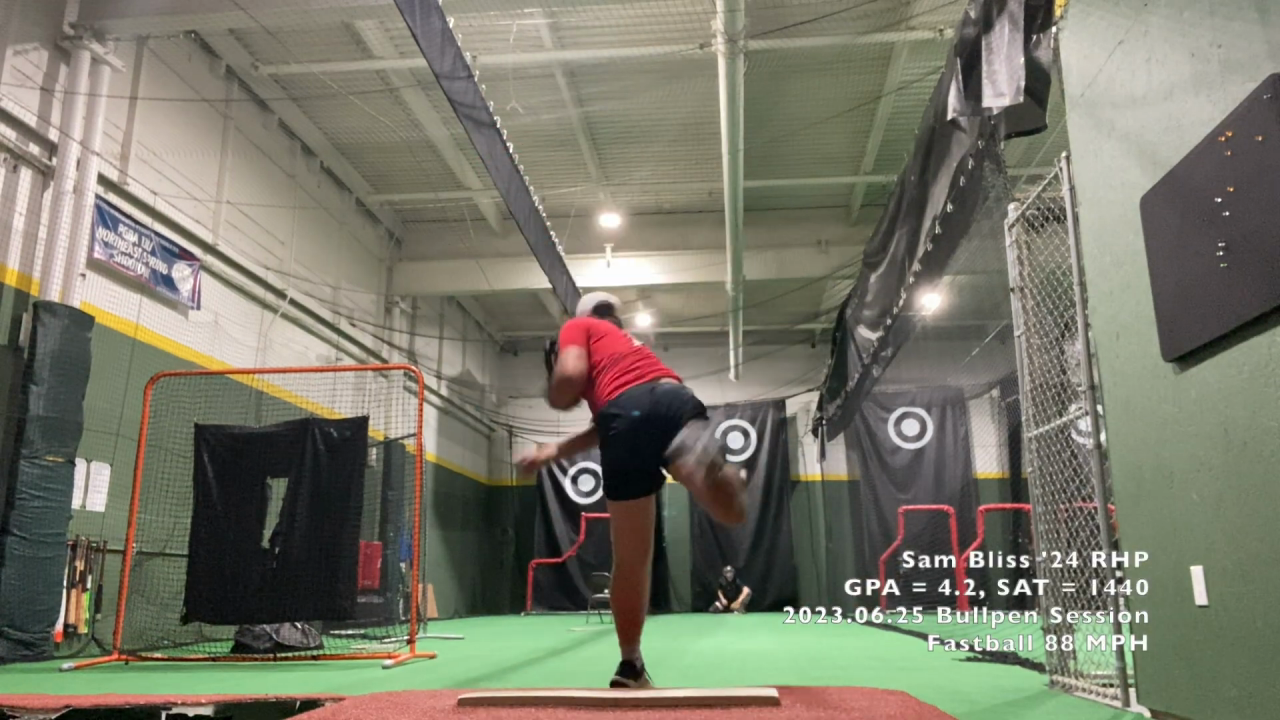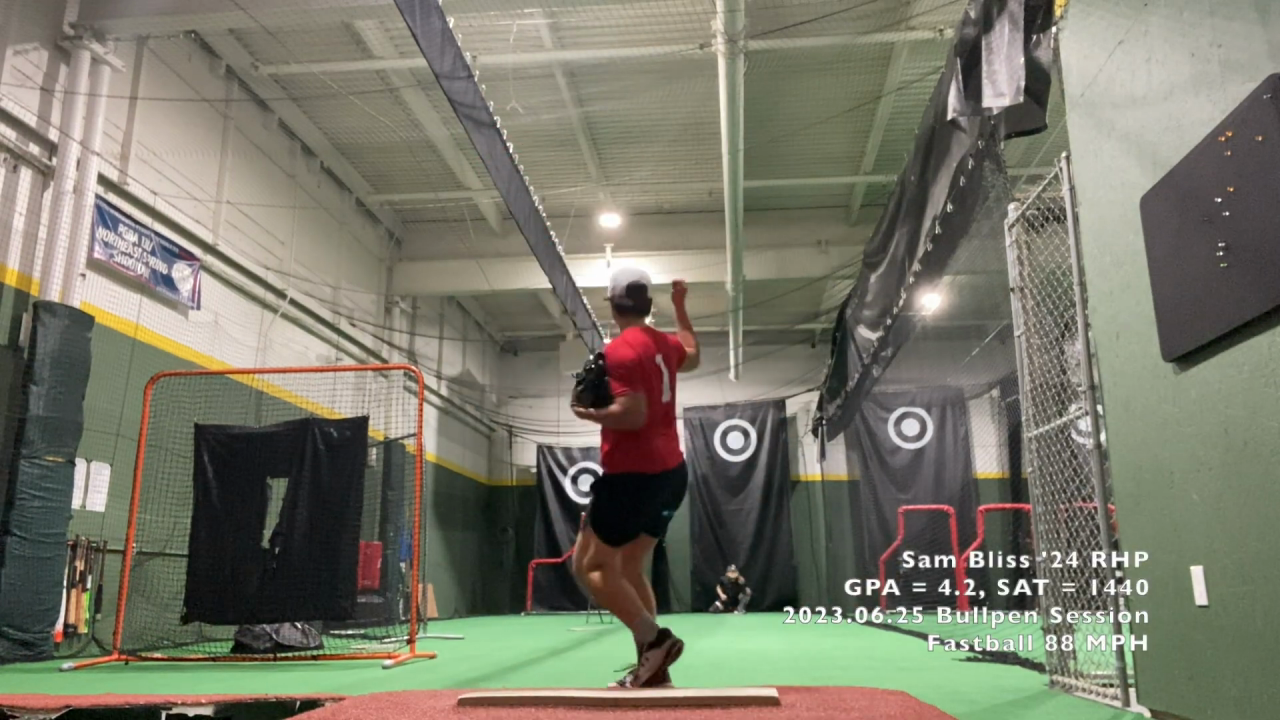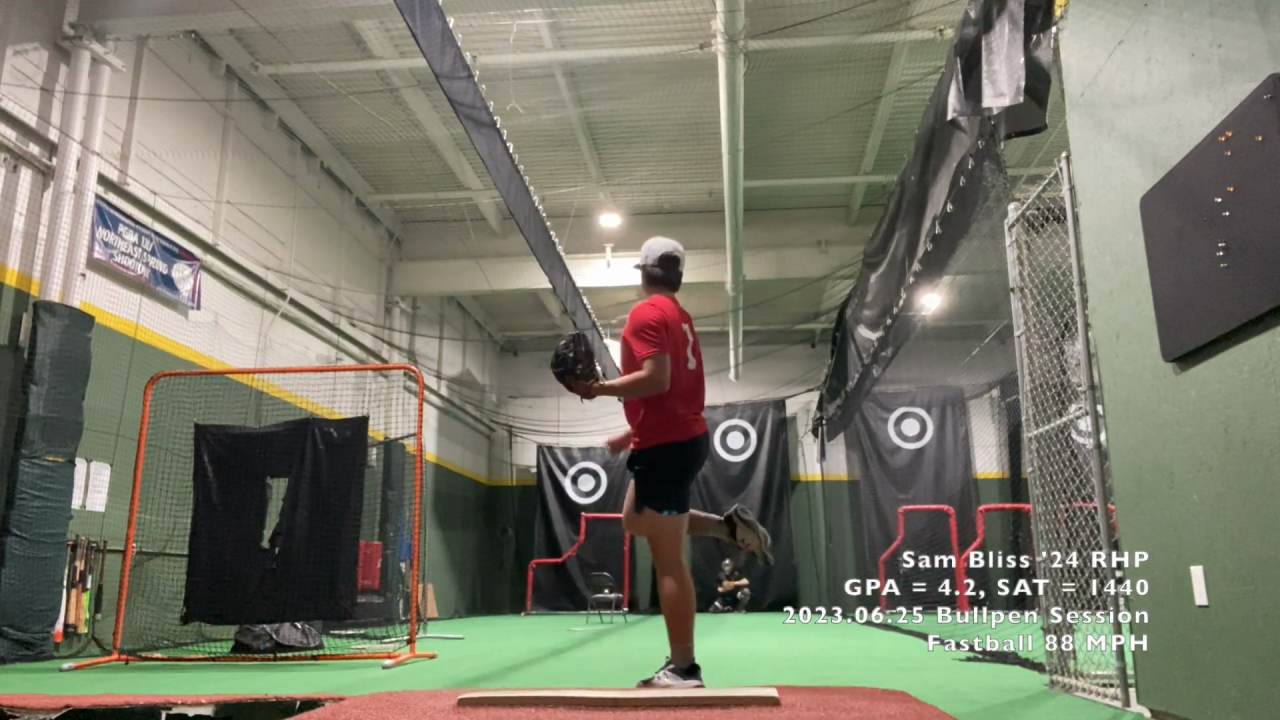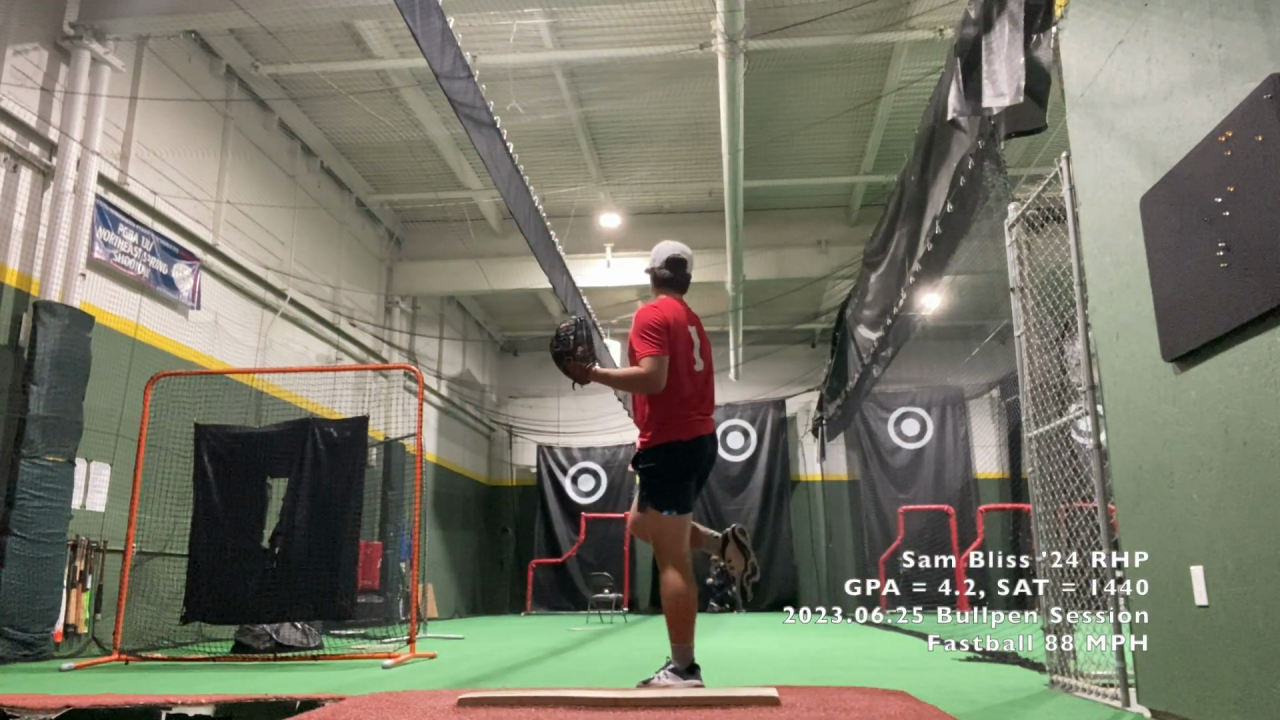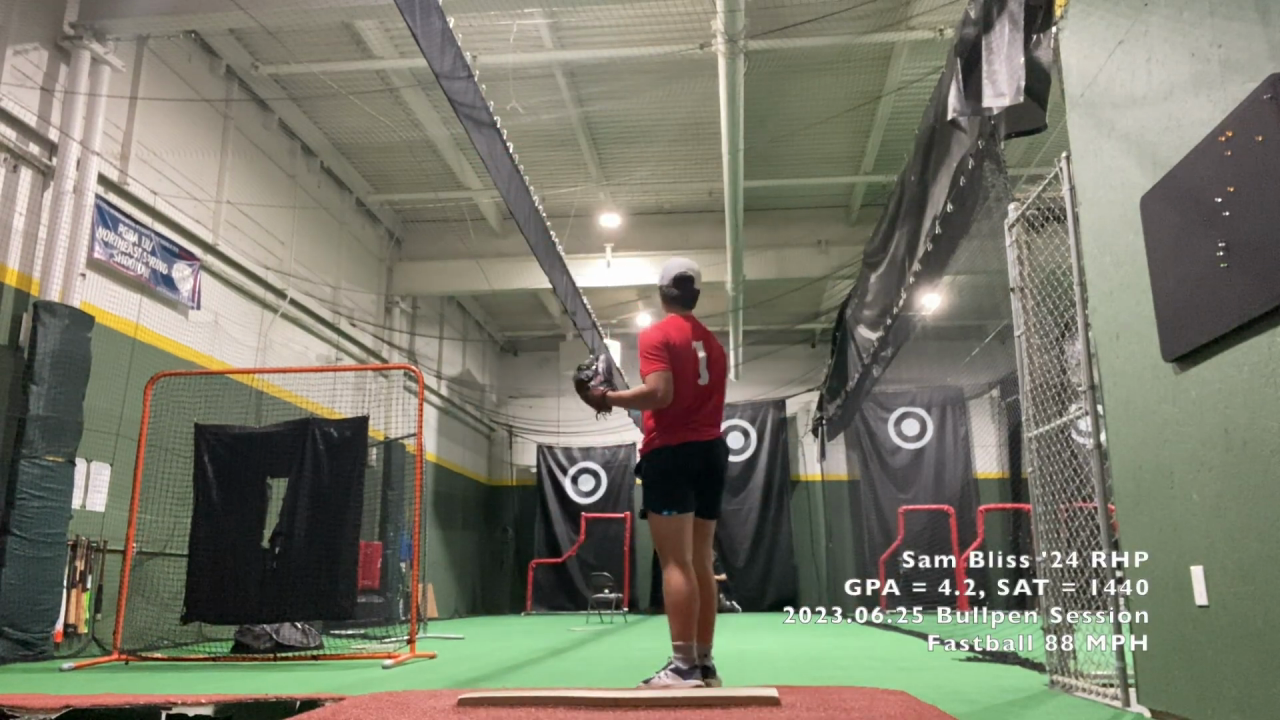
dt=0.5s
person 1, frame 1
left shoulder: (583, 327)
right shoulder: (624, 339)
left elbow: (570, 378)
left wrist: (571, 396)
right wrist: (556, 450)
left hip: (630, 414)
left knee: (632, 558)
right knee: (730, 507)
left ankle: (631, 667)
right ankle: (703, 451)
person 1, frame 2
left shoulder: (621, 350)
right shoulder: (665, 344)
left elbow: (631, 414)
right elbow: (691, 356)
left wrist: (588, 413)
right wrist: (680, 308)
left hip: (632, 477)
right hip: (671, 474)
left knee: (589, 566)
right knee: (629, 570)
left ankle: (654, 638)
right ankle: (649, 663)
person 1, frame 3
left shoulder: (645, 313)
right shoulder: (681, 317)
left elbow: (655, 379)
left wrist: (598, 388)
right wrist: (633, 434)
left hip: (666, 445)
right hip: (688, 438)
left knee: (668, 560)
right knee: (636, 516)
left ankle: (683, 668)
right ankle: (727, 525)
person 1, frame 4
left shoulder: (652, 314)
right shoulder: (693, 320)
left elbow: (652, 378)
left wrist: (594, 373)
left hip: (671, 444)
right hip: (699, 440)
left knee: (672, 558)
right knee: (643, 524)
left ankle: (682, 668)
right ankle: (724, 543)
person 1, frame 5
left shoulder: (658, 335)
right shoulder: (714, 343)
left elbow: (658, 394)
left wrist: (611, 398)
left hip: (670, 453)
right hip: (712, 451)
left knee: (675, 561)
right knee: (701, 561)
left ankle: (682, 664)
right ankle: (704, 663)
